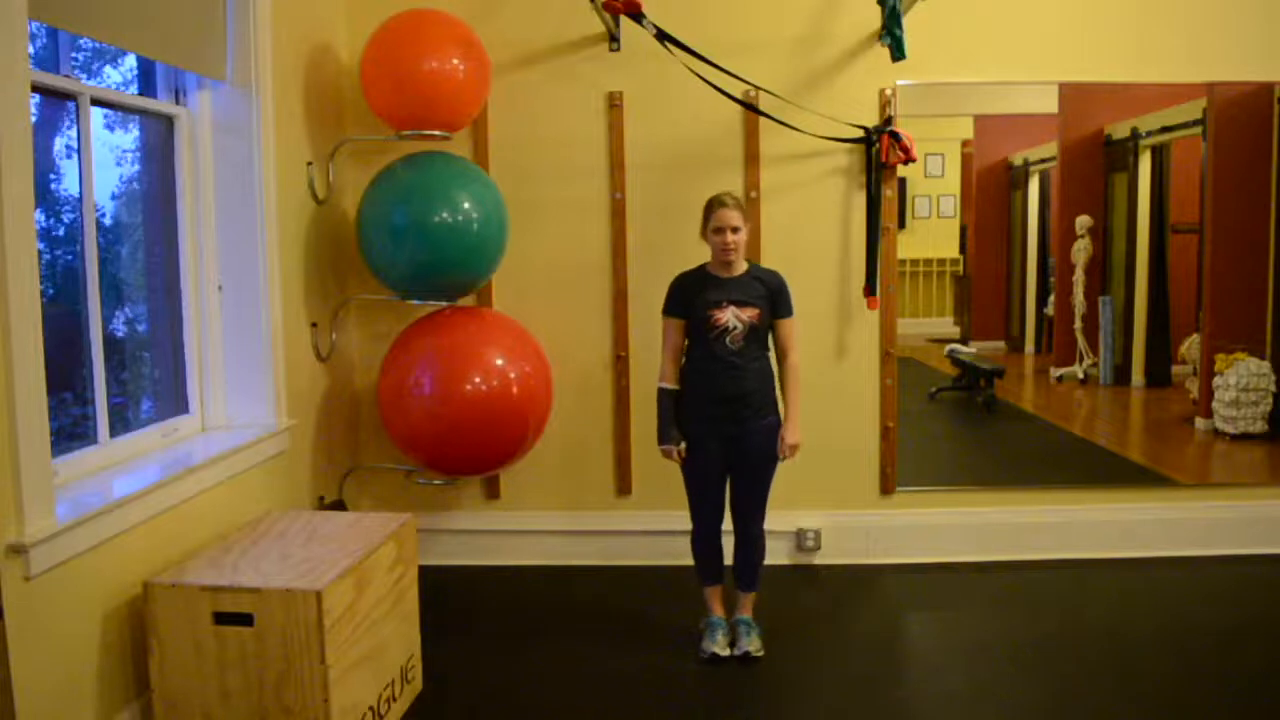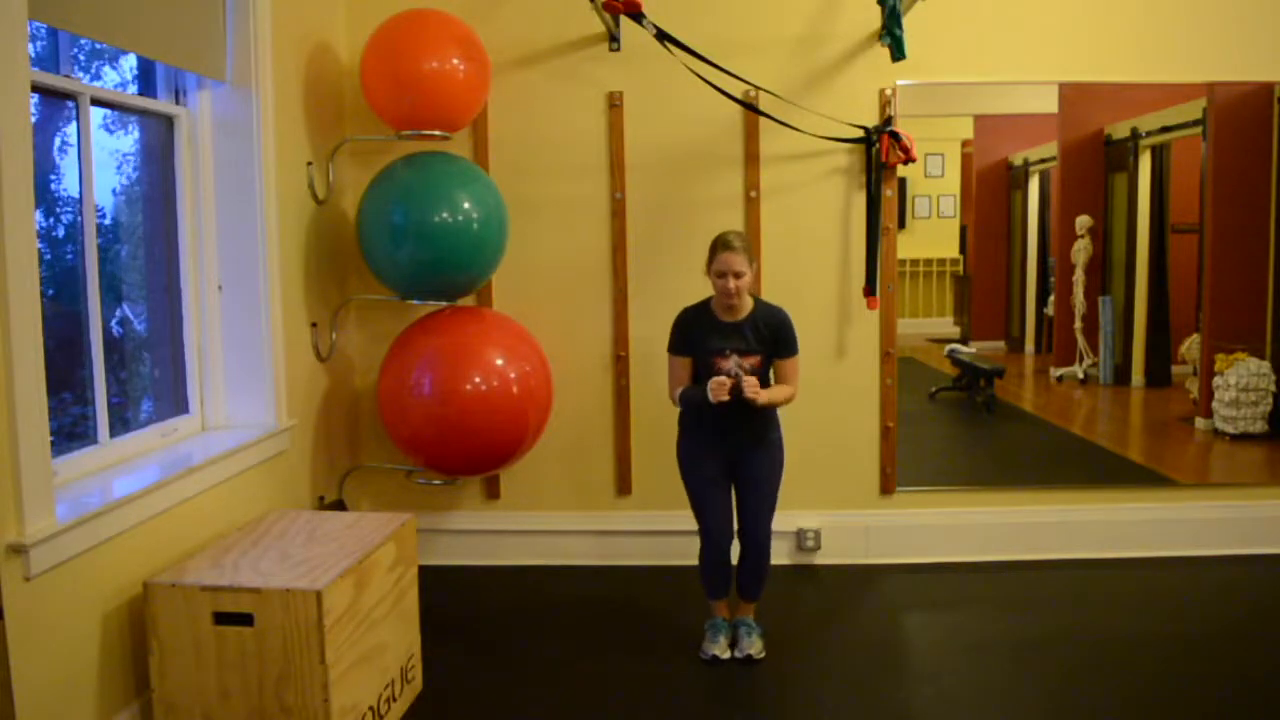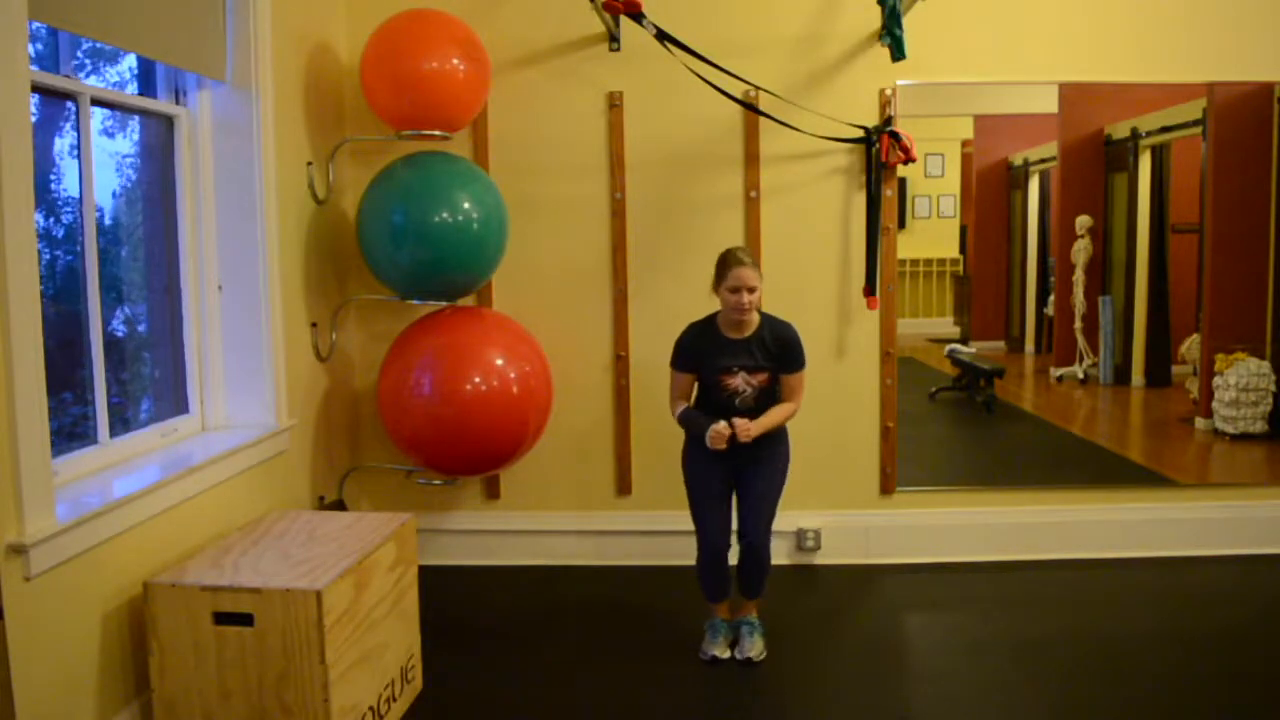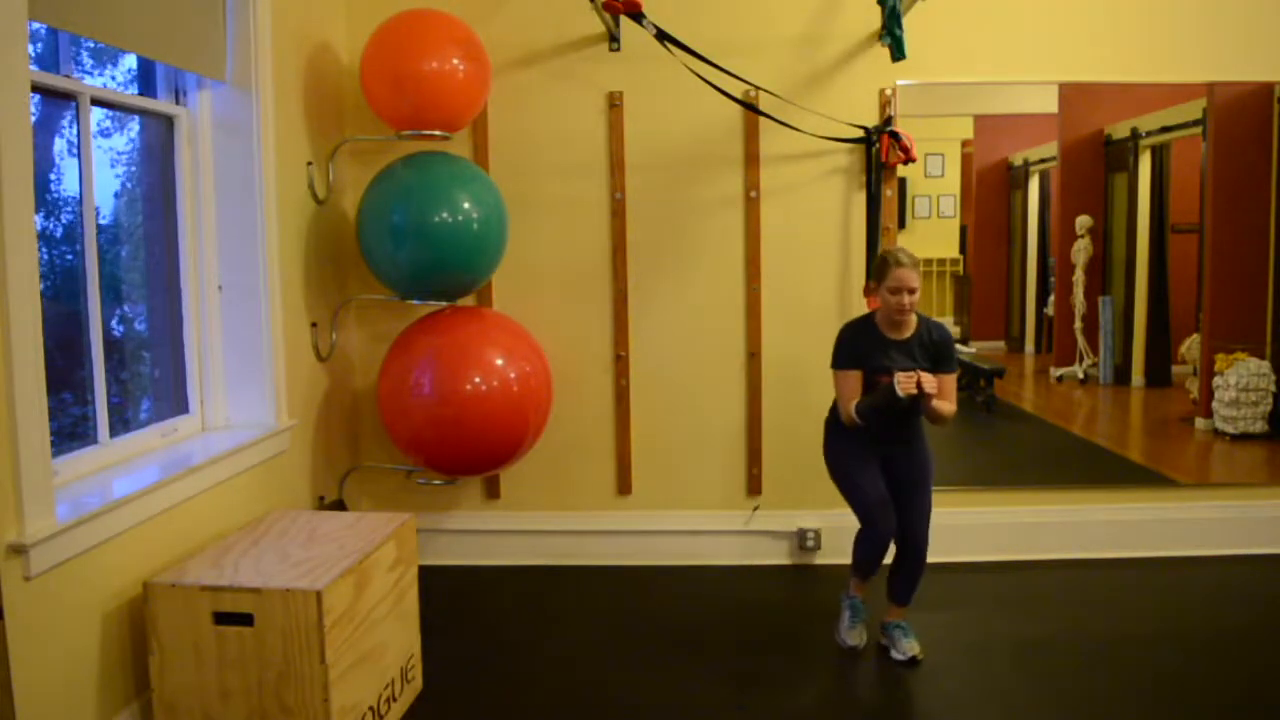
dt=1s
person 1, frame 1
left shoulder: (770, 284)
right shoulder: (686, 287)
left elbow: (787, 356)
right elbow: (670, 360)
left wrist: (791, 420)
right wrist: (667, 427)
left hip: (757, 421)
right hip: (701, 423)
left knee: (749, 521)
right knee: (706, 520)
left ankle: (746, 616)
right ankle: (715, 616)
person 1, frame 2
left shoulder: (774, 320)
right shoulder: (690, 322)
left elbow: (788, 386)
right elbow: (677, 390)
left wrist: (762, 395)
right wrist: (703, 394)
left hip: (758, 439)
right hip: (702, 440)
left knee: (757, 535)
right knee: (716, 536)
left ankle: (747, 618)
right ankle: (718, 619)
person 1, frame 3
left shoulder: (782, 336)
right shoulder: (695, 338)
left elbow: (792, 401)
right elbow: (679, 403)
left wrist: (756, 426)
right wrist: (704, 429)
left hip: (765, 449)
right hip: (708, 451)
left knee: (755, 538)
right knee: (712, 542)
left ankle: (748, 618)
right ankle: (718, 620)
person 1, frame 4
left shoulder: (937, 337)
right shoulder: (854, 336)
left elbow: (946, 413)
right elbow: (849, 413)
left wrist: (930, 398)
right wrist: (891, 393)
left hip: (907, 444)
right hip: (852, 444)
left knee: (915, 541)
right knee: (880, 521)
left ankle: (894, 623)
right ankle: (854, 597)
